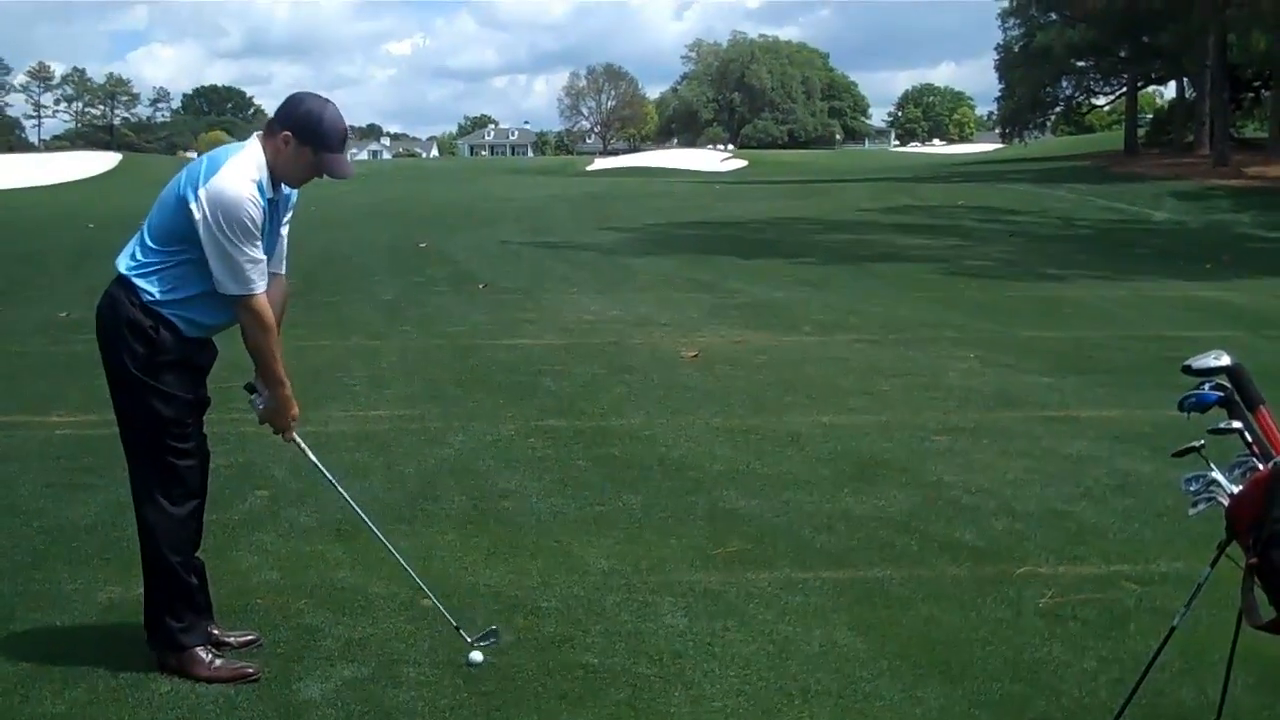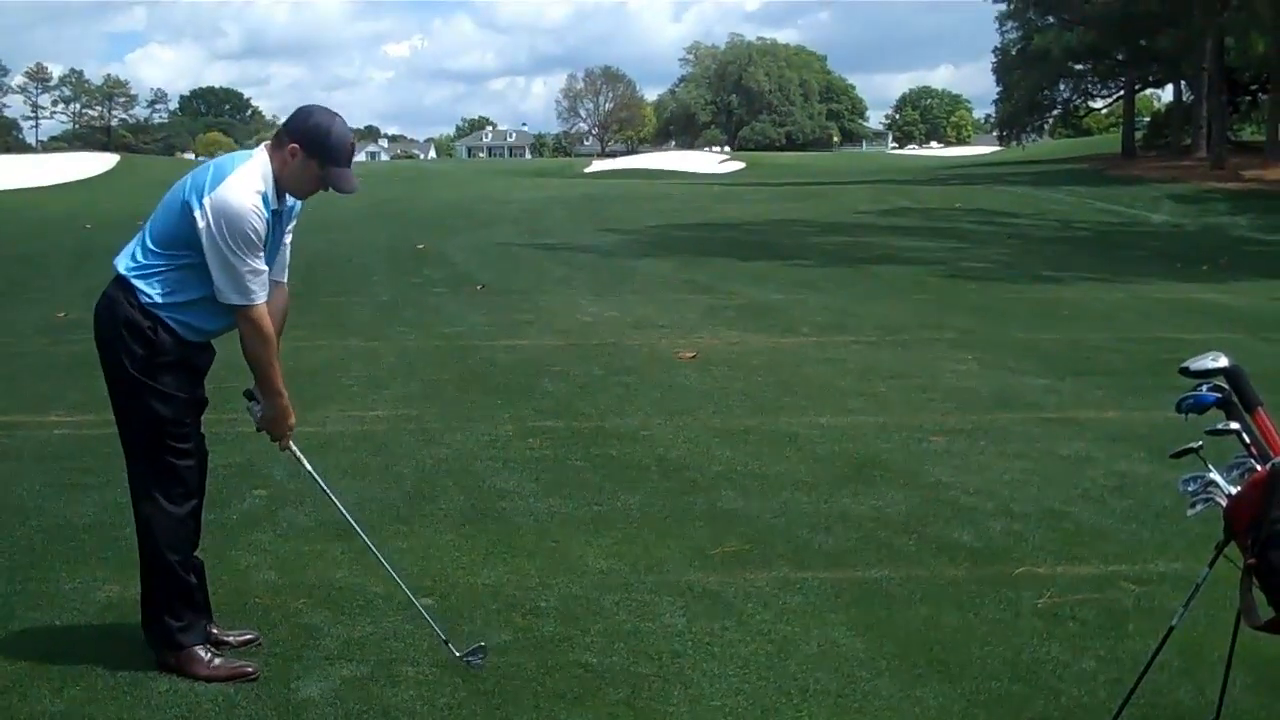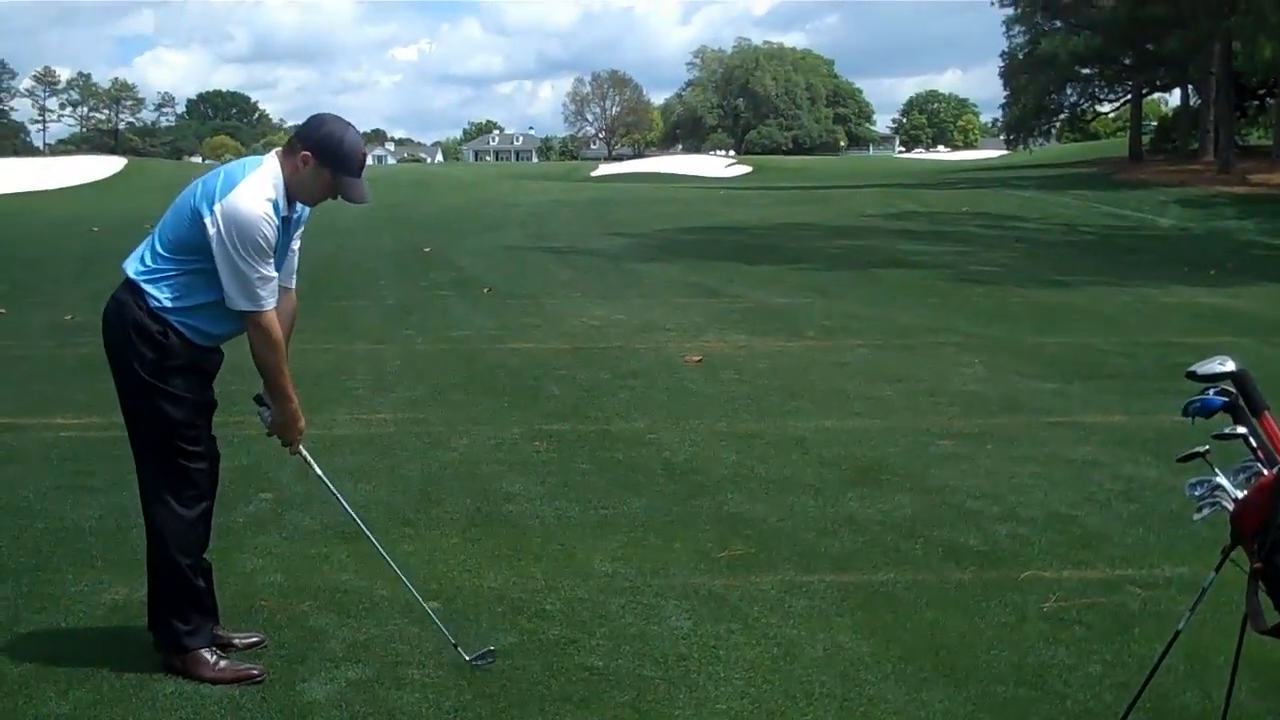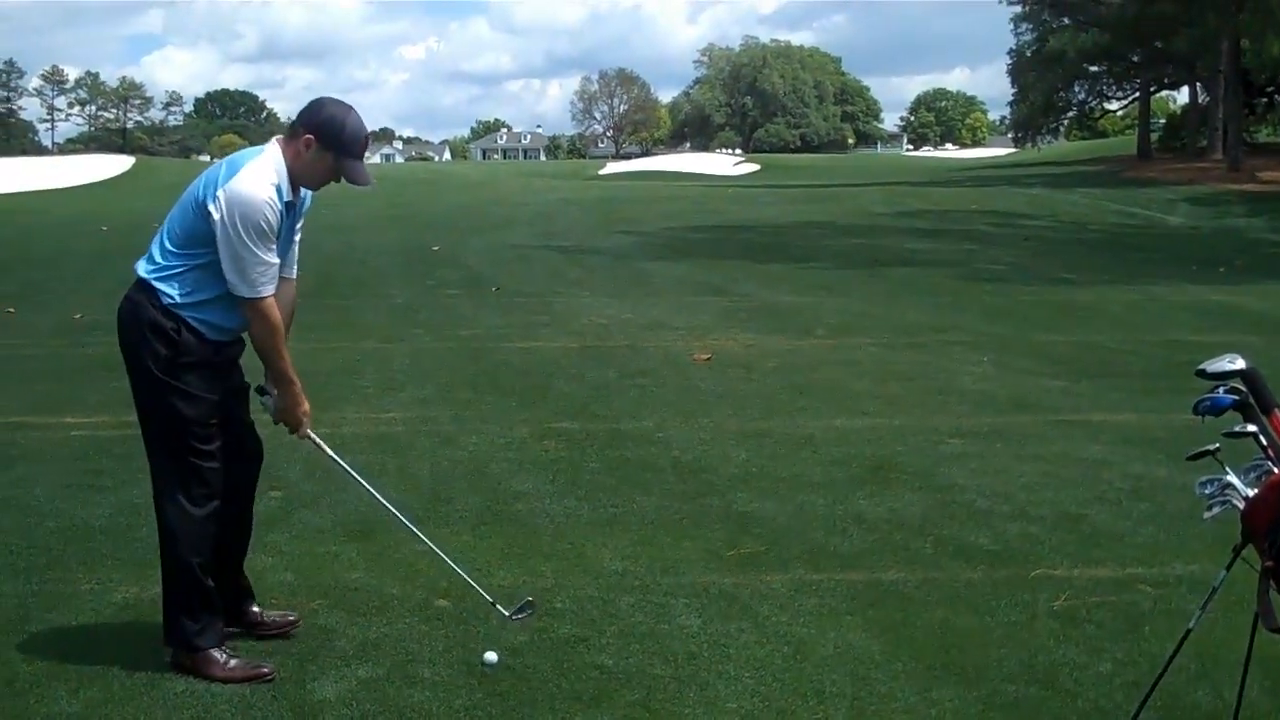
dt=0.3s
person 1, frame 1
left shoulder: (277, 186)
right shoulder: (232, 189)
left elbow: (272, 282)
right elbow: (250, 305)
left wrist: (268, 381)
right wrist: (280, 390)
left hip: (180, 330)
right hip: (142, 328)
left knee: (187, 475)
right knee: (169, 480)
left ankle: (191, 619)
right ankle: (178, 639)
person 1, frame 2
left shoulder: (280, 195)
right shoulder: (237, 199)
left elbow: (274, 289)
right elbow: (250, 314)
left wrist: (268, 389)
right wrist: (277, 399)
left hip: (174, 330)
right hip: (139, 328)
left knee: (185, 474)
right knee: (168, 479)
left ankle: (188, 618)
right ankle: (177, 638)
person 1, frame 3
left shoulder: (288, 200)
right shoulder: (248, 206)
left elbow: (282, 296)
right elbow: (259, 321)
left wrist: (278, 395)
right wrist: (286, 404)
left hip: (182, 334)
right hip: (149, 332)
left knee: (197, 476)
right knee: (180, 481)
left ankle: (193, 618)
right ankle: (183, 640)
person 1, frame 4
left shoulder: (292, 189)
right shoulder: (250, 192)
left elbow: (284, 285)
right elbow: (258, 305)
left wrist: (282, 379)
right wrist: (289, 388)
left hip: (206, 333)
right hip: (165, 331)
left knee: (240, 461)
right knee: (193, 482)
left ankle: (229, 602)
right ankle: (195, 640)
